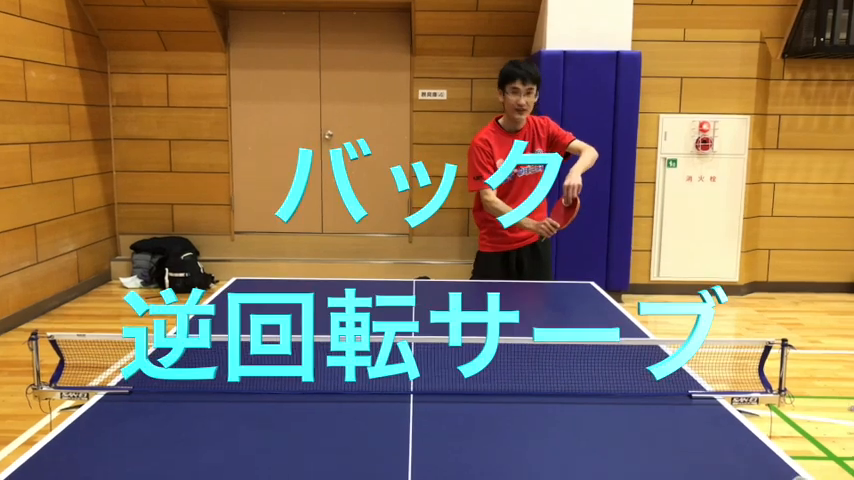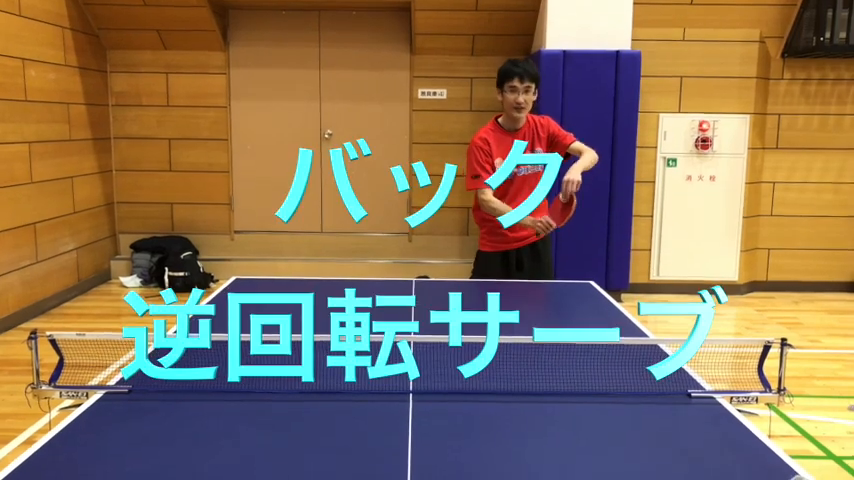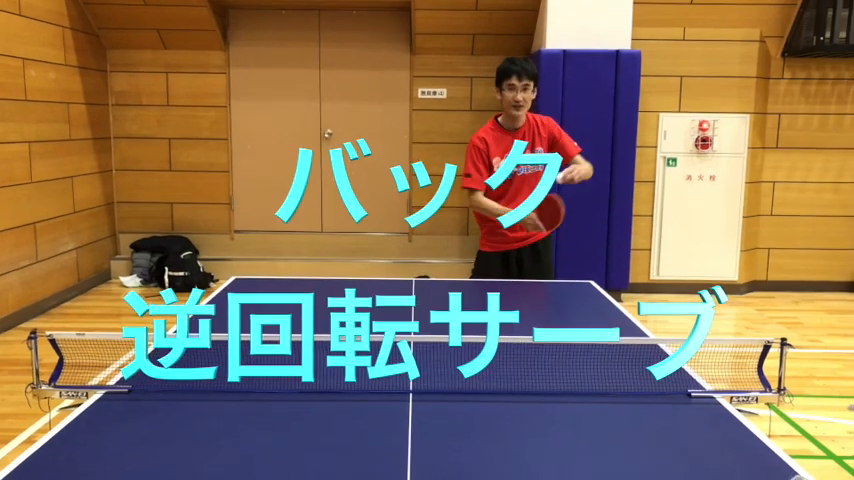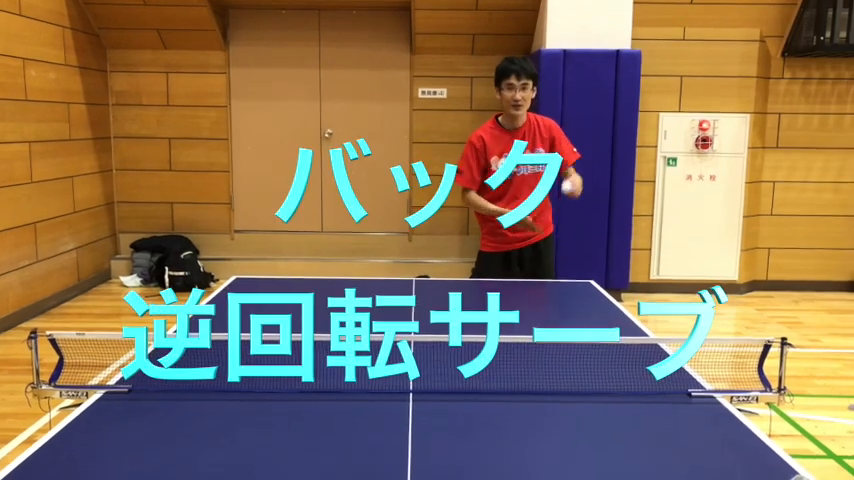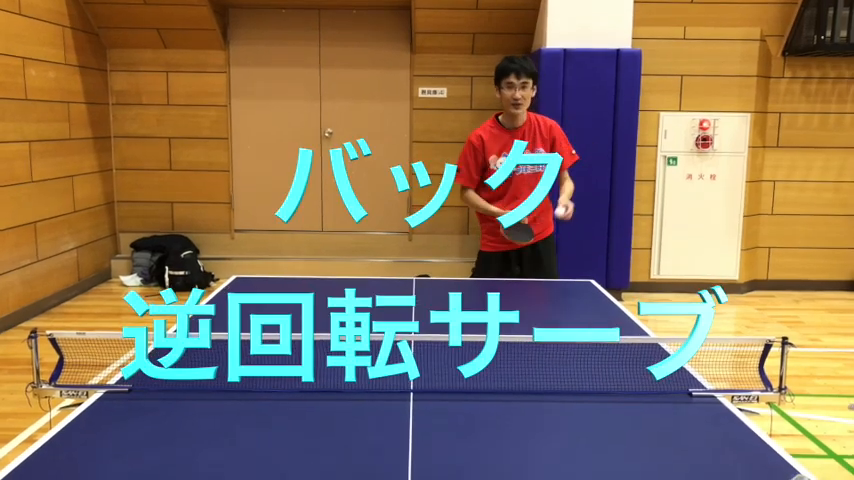
dt=0.1s
person 1, frame 1
left shoulder: (544, 128)
right shoulder: (483, 142)
left elbow: (590, 152)
right elbow: (489, 200)
left wrist: (575, 172)
right wrist: (532, 225)
left hip: (537, 241)
right hip: (496, 244)
person 1, frame 2
left shoulder: (544, 128)
right shoulder: (483, 141)
left elbow: (591, 156)
right elbow: (485, 198)
left wrist: (574, 173)
right wrist: (526, 221)
left hip: (536, 240)
right hip: (496, 243)
person 1, frame 3
left shoulder: (545, 127)
right shoulder: (482, 141)
left elbow: (586, 168)
right elbow: (476, 199)
left wrist: (577, 171)
left hip: (537, 240)
right hip: (496, 243)
person 1, frame 4
left shoulder: (548, 129)
right shoulder: (481, 140)
left elbow: (569, 174)
right elbow: (468, 194)
left wrist: (574, 182)
right wrist: (504, 214)
left hip: (539, 238)
right hip: (496, 242)
person 1, frame 5
left shoulder: (549, 129)
right shoulder: (480, 139)
left elbow: (564, 179)
right elbow: (466, 192)
left wrist: (564, 199)
right wrist: (500, 214)
left hip: (540, 238)
right hip: (496, 242)
